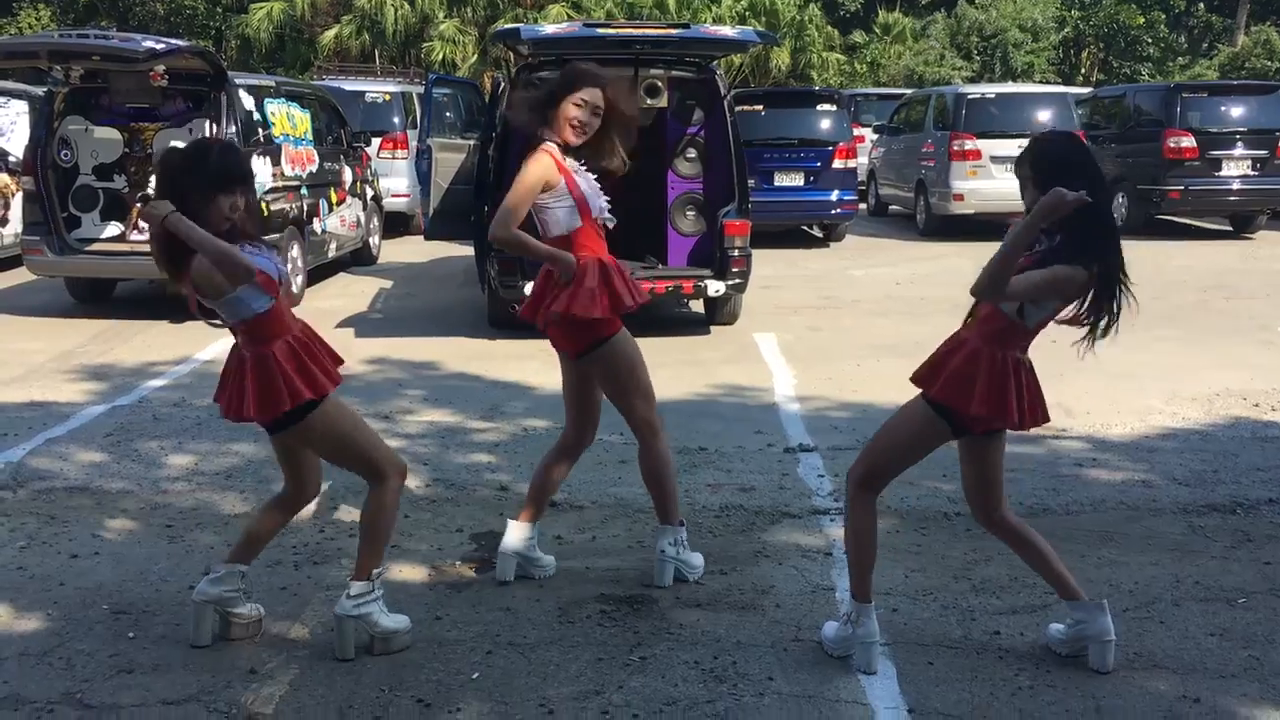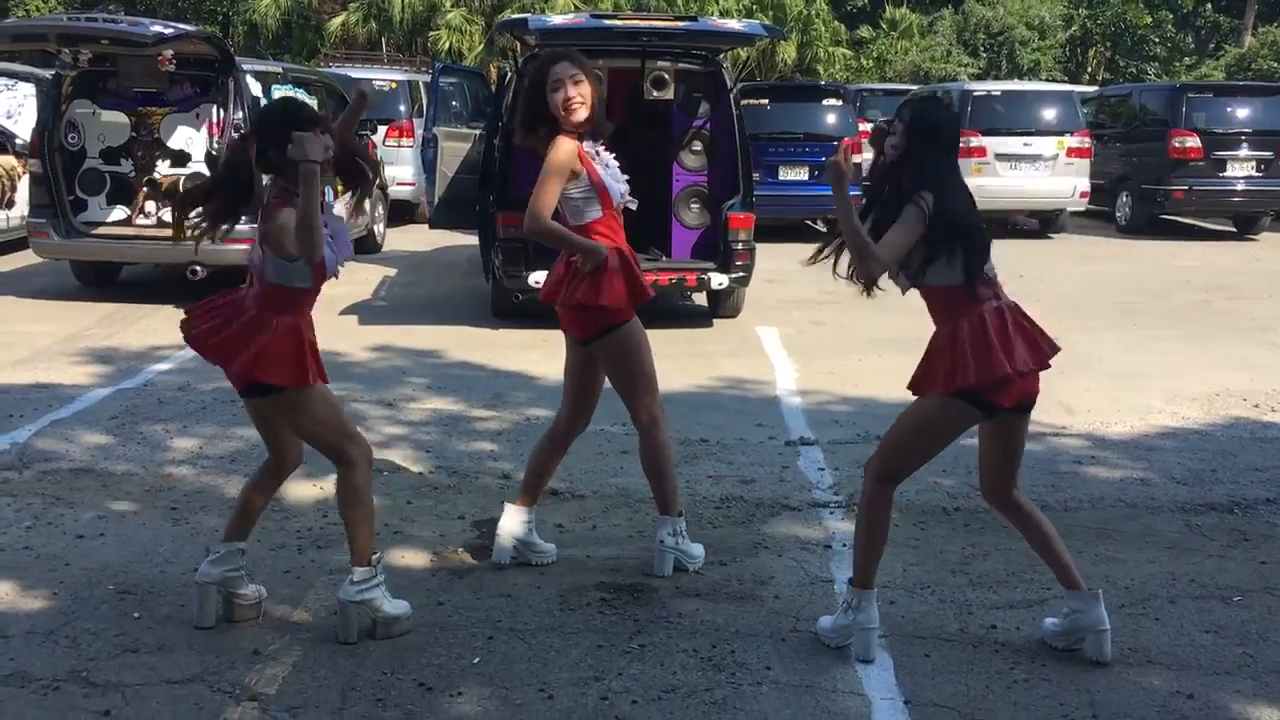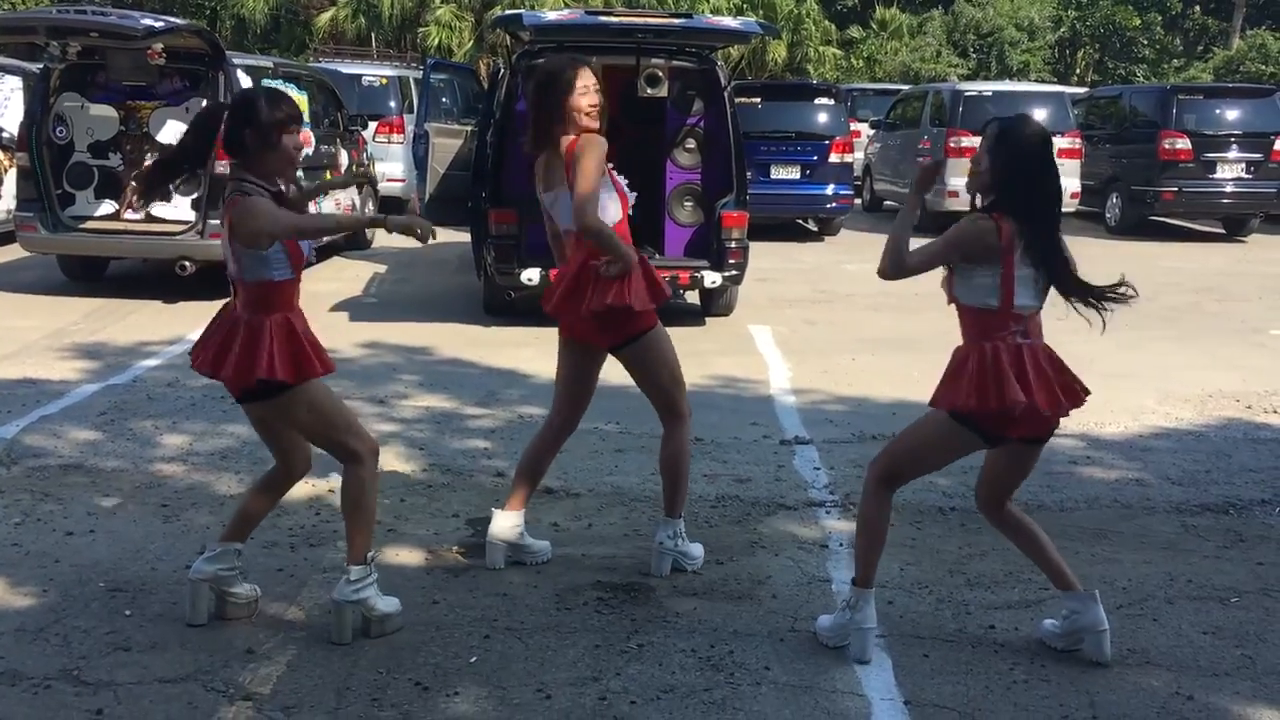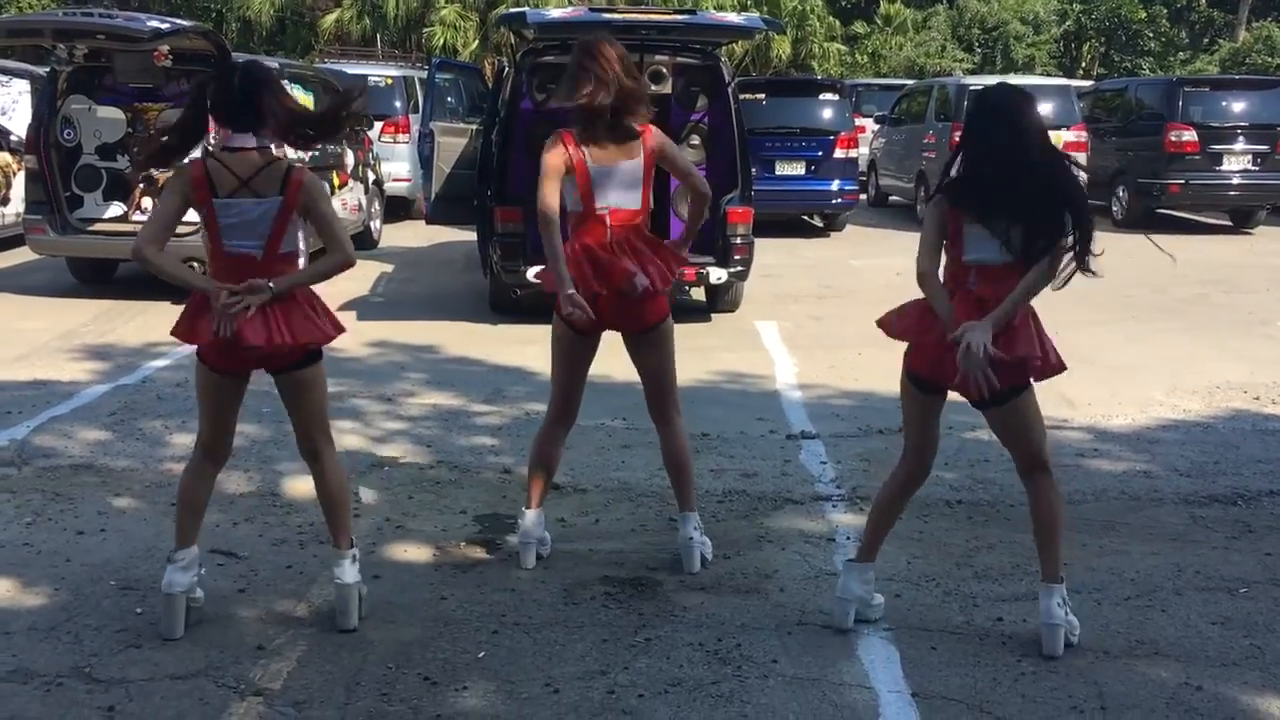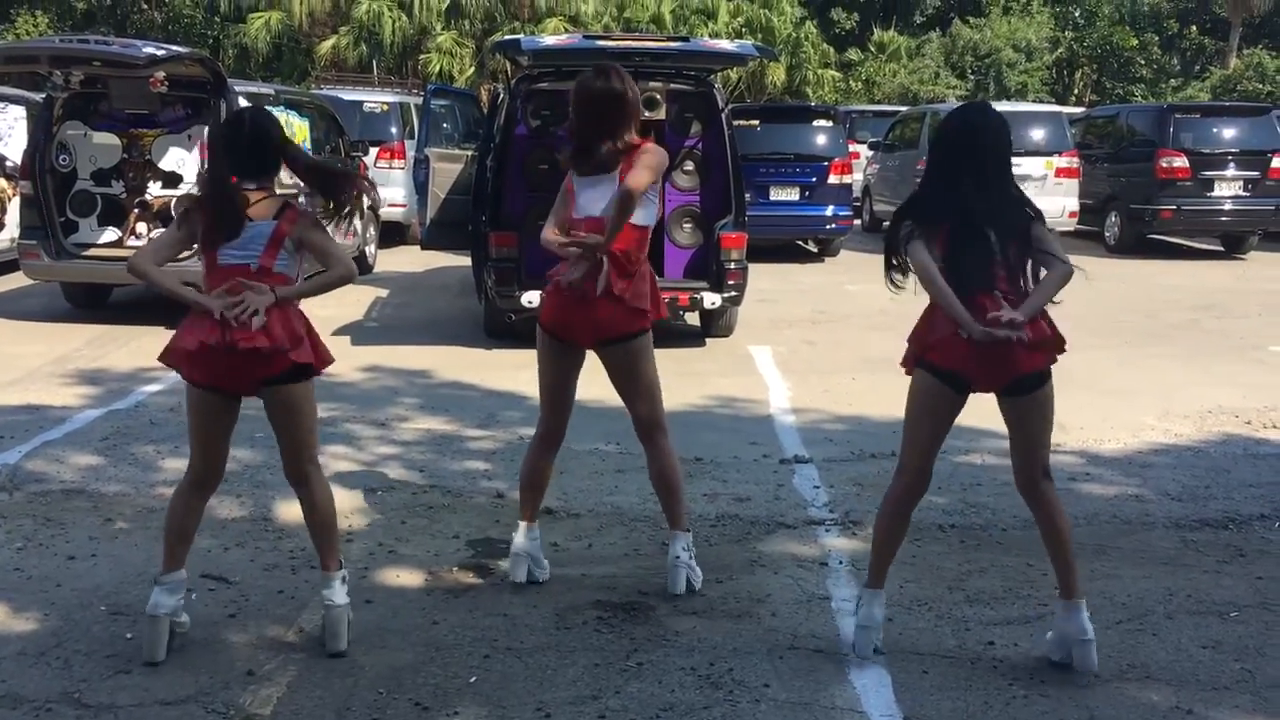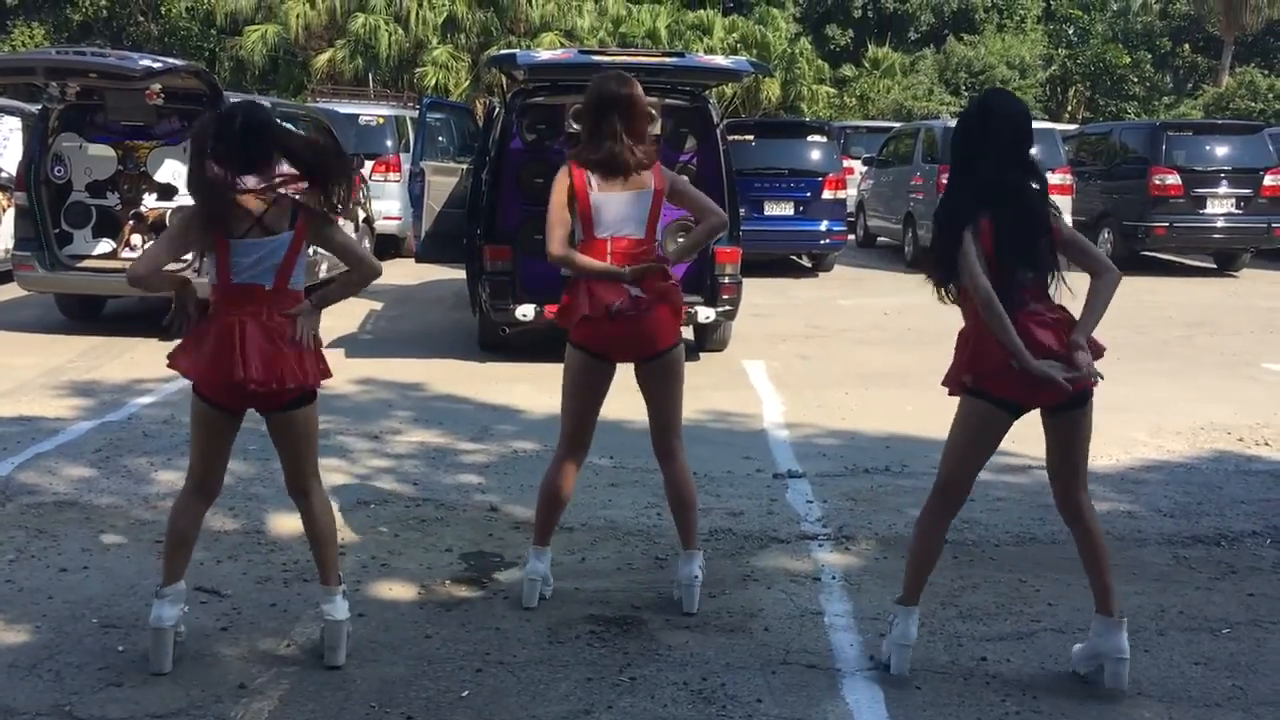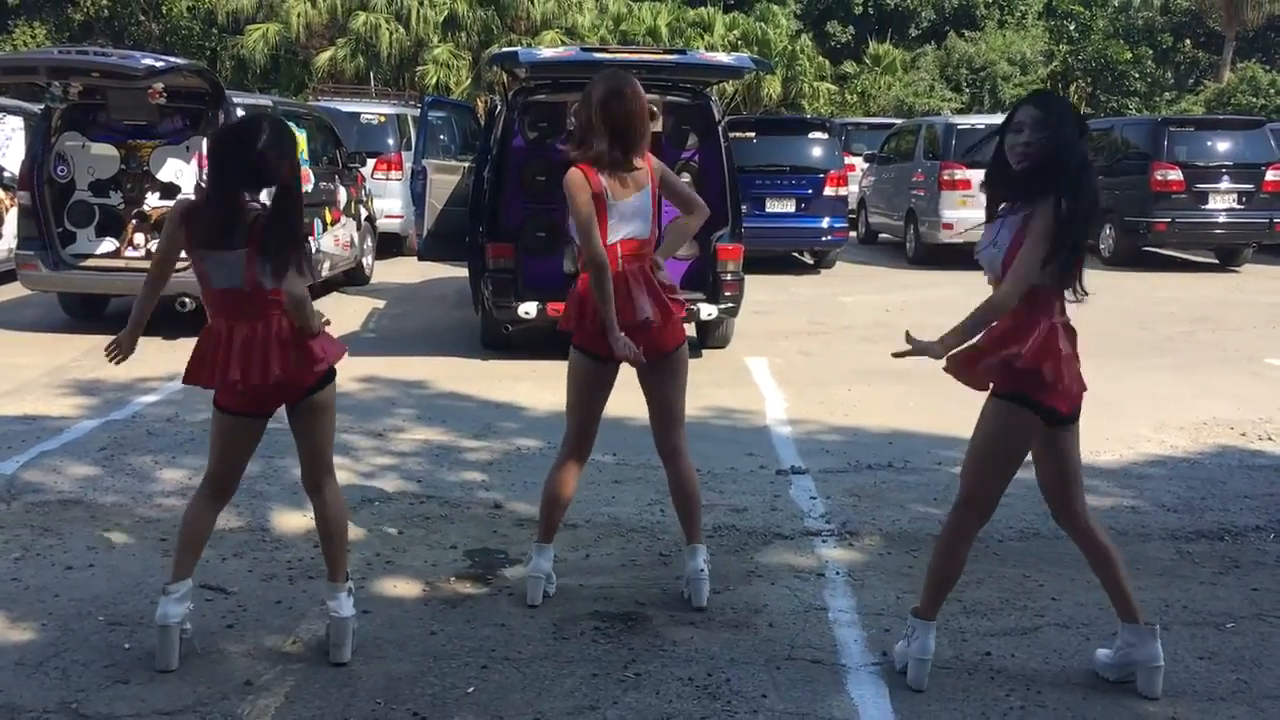
dt=0.5s
person 1, frame 1
left shoulder: (1069, 266)
right shoulder: (1057, 246)
left elbow: (992, 290)
left wrist: (1037, 225)
left hip: (975, 380)
right hip: (988, 381)
left knee: (862, 482)
right knee: (993, 513)
left ankle: (858, 624)
right ankle: (1087, 617)
person 1, frame 2
left shoulder: (923, 202)
right shoulder: (942, 198)
left elbow: (874, 264)
left wrist: (840, 194)
left hip: (975, 359)
right hip: (1008, 357)
left knee: (880, 473)
right knee: (1002, 491)
left ankle: (858, 612)
right ankle: (1085, 609)
person 1, frame 3
left shoulder: (981, 229)
right shoulder: (1038, 231)
left elbow: (893, 266)
right elbow: (1097, 294)
left wrist: (914, 198)
left hip: (991, 384)
right hip: (1038, 388)
left knee: (881, 475)
right knee: (994, 502)
left ankle: (858, 612)
right ankle: (1082, 610)
person 1, frame 4
left shoulder: (953, 192)
right shoulder: (1049, 193)
left elbow: (928, 274)
right elbow: (1049, 265)
left wrist: (959, 333)
right wrist: (987, 329)
left hip: (937, 340)
right hip: (1003, 348)
left knee: (914, 466)
right knee: (1037, 471)
left ankle: (857, 579)
right ankle: (1053, 601)
person 1, frame 5
left shoulder: (924, 214)
right shoulder: (1016, 210)
left elbow: (925, 270)
right elbow: (1061, 268)
left wrist: (972, 328)
right wrist: (1019, 317)
left hip: (953, 345)
right hip: (1020, 346)
left knee: (908, 481)
right knee: (1037, 484)
left ankle: (870, 605)
right ankle: (1073, 615)
person 1, frame 6
left shoulder: (963, 212)
right shoulder: (1038, 206)
left elbow: (978, 290)
right elbow: (1106, 273)
left wrist: (1026, 361)
right wrist: (1077, 341)
left hip: (999, 365)
right hip: (1060, 360)
left knee: (946, 497)
right knee: (1074, 498)
left ankle: (904, 621)
right ankle: (1109, 632)
person 1, frame 7
left shoulder: (1048, 206)
right shoulder: (1014, 203)
left elbow: (1015, 289)
left wrist: (945, 343)
left hip: (1031, 368)
right hip: (1036, 369)
left knee: (968, 510)
right knee: (1072, 514)
left ankle: (919, 636)
right ankle: (1138, 640)
person 2, frame 1
left shoulder: (219, 239)
right shoulder: (203, 263)
right elbow: (250, 269)
right wrist: (182, 227)
left hip: (284, 371)
right hip: (283, 377)
left knee: (299, 490)
right knee: (388, 469)
left ankle: (220, 588)
right ankle: (361, 601)
person 2, frame 2
left shoulder: (299, 192)
right shoulder: (286, 214)
right elbow: (306, 250)
left wrist: (348, 118)
right wrist: (310, 170)
left hip: (266, 340)
right hip: (269, 348)
left knee: (284, 458)
right knee: (354, 455)
left ankle: (222, 569)
right ankle: (363, 585)
person 2, frame 3
left shoulder: (250, 191)
right shoulder: (255, 207)
left elbow: (292, 224)
right elbow: (303, 227)
right wrist: (384, 219)
left hip: (253, 342)
right hip: (266, 350)
left knee: (292, 463)
right knee: (360, 451)
left ankle: (218, 565)
right ankle: (357, 584)
person 2, frame 4
left shoulder: (194, 175)
right shoulder: (298, 180)
left elbow: (144, 248)
right elbow: (343, 255)
left wrist: (209, 289)
right wrist: (275, 290)
left hip: (224, 328)
right hip: (288, 323)
left knee: (210, 452)
right knee: (318, 449)
left ankle: (181, 571)
right ankle: (346, 566)
person 2, frame 5
left shoulder: (202, 211)
right shoulder: (293, 215)
left elbow: (140, 263)
right elbow: (343, 269)
left wrist: (196, 300)
right wrist: (277, 297)
left hip: (211, 345)
right hip: (280, 345)
left knee: (200, 478)
right knee: (304, 473)
left ankle: (168, 592)
right ankle: (334, 587)
person 2, frame 6
left shoulder: (205, 212)
right shoulder: (303, 213)
left elbow: (140, 272)
right elbow: (367, 267)
left wrist: (182, 289)
right wrist: (314, 305)
left hip: (222, 356)
right hip: (288, 357)
left knee: (199, 489)
right knee: (306, 488)
left ankle: (167, 604)
right ankle: (333, 602)
person 2, frame 7
left shoulder: (193, 217)
right shoulder: (283, 222)
left elbow: (153, 283)
right elbow: (293, 298)
left wrist: (130, 333)
right wrist: (310, 332)
left hip: (238, 364)
right hip: (297, 357)
left knee: (216, 488)
right knee: (323, 484)
left ankle: (175, 599)
right ankle: (340, 599)
person 3, frame 1
left shoulder: (569, 163)
right shoulder: (543, 160)
right elbow: (500, 230)
right wrist: (558, 260)
left hip: (583, 305)
right hip: (582, 304)
left knee: (577, 434)
right knee: (649, 426)
left ankle: (519, 540)
right ankle: (672, 545)
person 3, frame 2
left shoulder: (590, 144)
right shoulder: (564, 148)
right elbow: (536, 222)
left wrist: (594, 252)
right wrist: (590, 251)
left hip: (594, 291)
right hip: (598, 290)
left knee: (571, 419)
right knee: (650, 415)
left ankle: (516, 527)
right ankle: (672, 536)
person 3, frame 3
left shoulder: (546, 157)
right shoulder: (589, 146)
right elbow: (588, 215)
right wrist: (623, 254)
left hip: (575, 298)
right hip: (618, 296)
left knee: (561, 420)
right knee: (677, 417)
left ankle: (507, 526)
right ankle: (672, 537)
person 3, frame 4
left shoulder: (563, 145)
right shoulder: (648, 137)
left elbow: (548, 209)
right elbow: (701, 193)
left wrist: (562, 284)
right wrist: (684, 240)
left hip: (584, 283)
right hip: (641, 283)
left knee: (559, 414)
right knee: (667, 414)
left ankle: (532, 524)
right ankle: (690, 528)
person 3, frame 5
left shoulder: (575, 165)
right shoulder: (648, 155)
left elbow: (550, 238)
right elbow: (636, 188)
left wrist: (581, 248)
right wrist: (605, 243)
left hip: (562, 303)
right hip: (618, 305)
left knee: (549, 430)
right knee: (653, 432)
left ankle: (525, 541)
right ankle: (680, 549)
person 3, frame 6
left shoulder: (571, 175)
right shoulder: (658, 174)
left elbow: (556, 250)
right elbow: (717, 219)
left wrist: (613, 272)
right wrist: (669, 261)
left hip: (593, 317)
right hip: (653, 316)
left knee: (570, 448)
right knee: (670, 449)
left ankle: (537, 563)
right ankle: (691, 566)
person 3, frame 7
left shoulder: (580, 177)
right shoulder: (649, 166)
left elbow: (594, 256)
right elbow: (698, 211)
left wrist: (611, 329)
right wrist: (662, 251)
left hip: (599, 312)
right hip: (656, 308)
left knee: (575, 447)
right knee: (673, 447)
left ankle: (540, 562)
right ankle: (697, 562)
